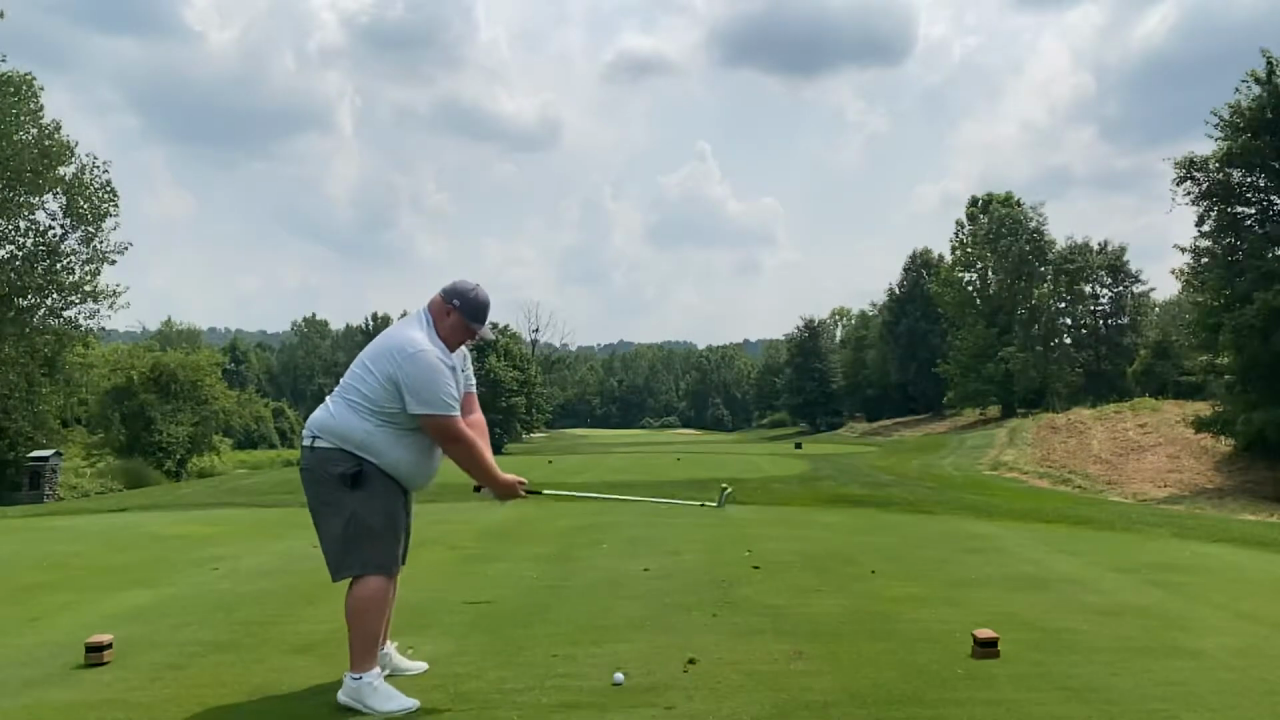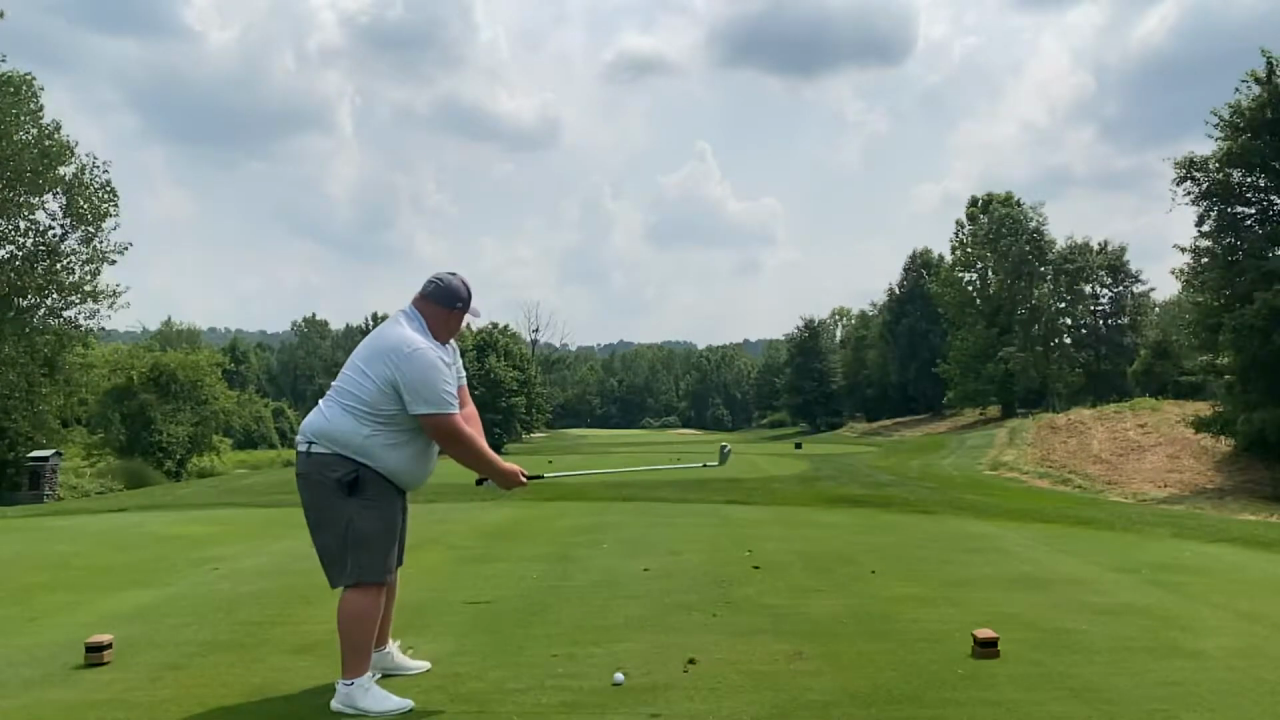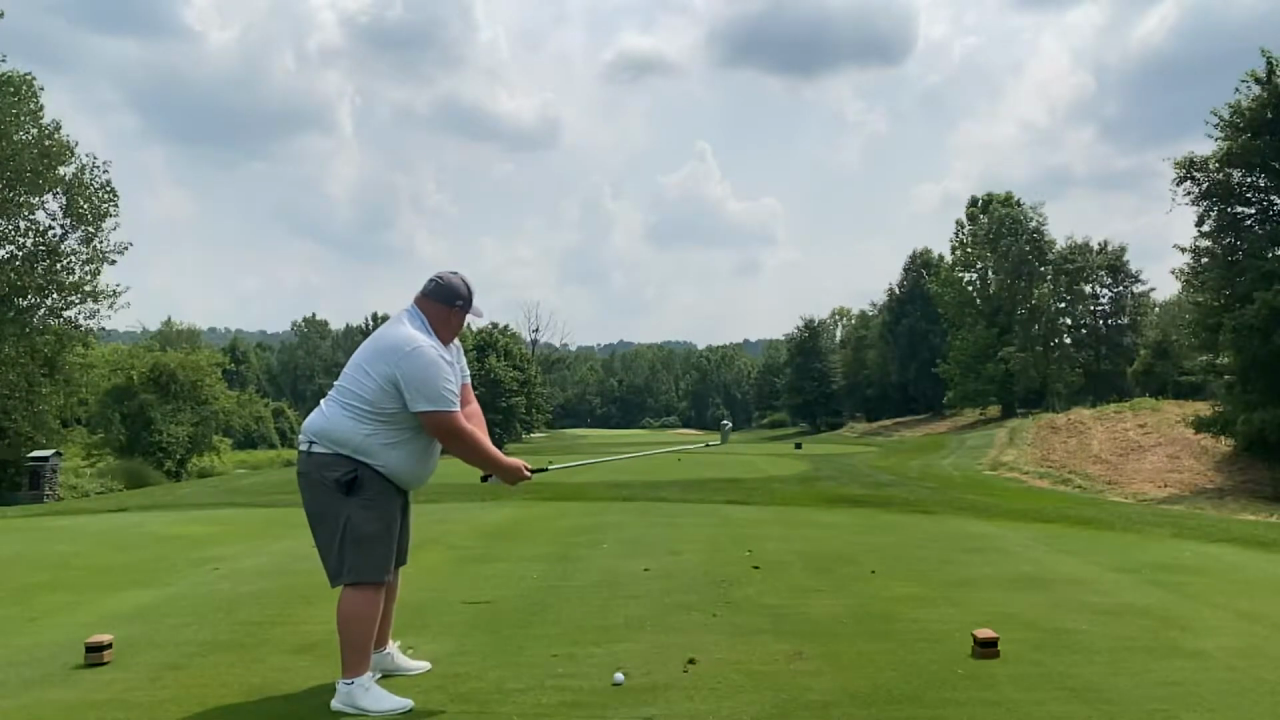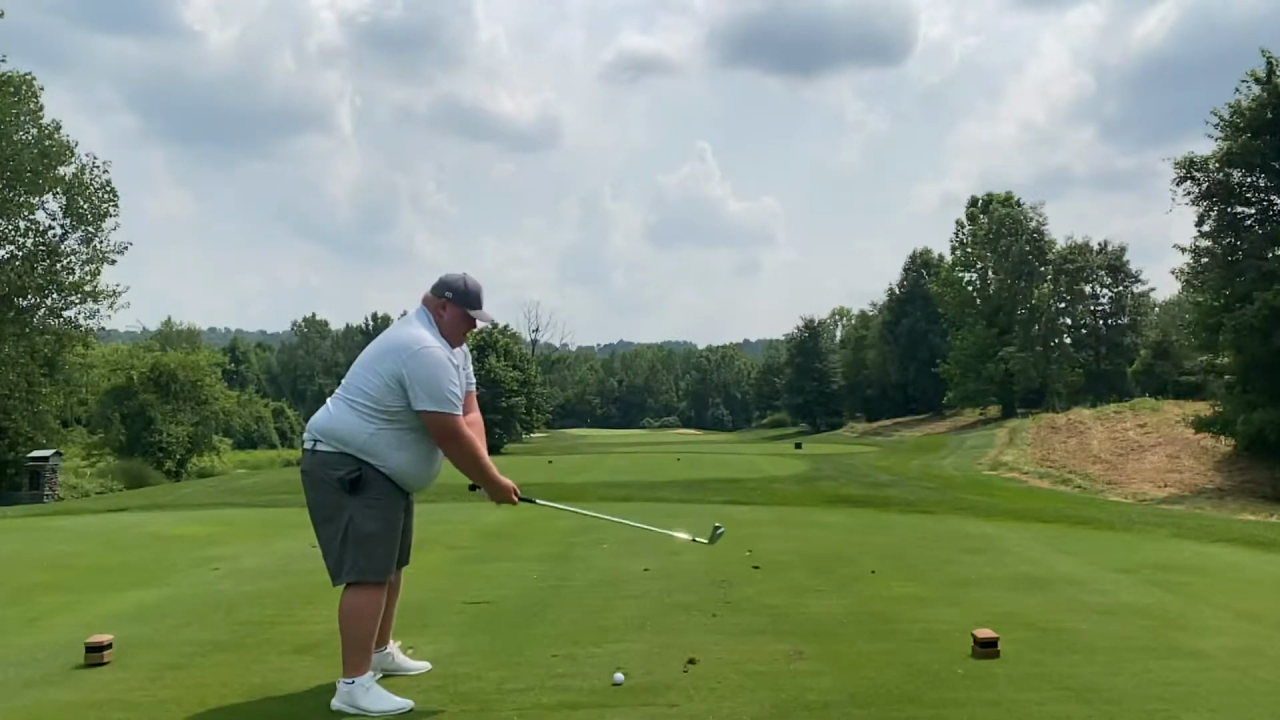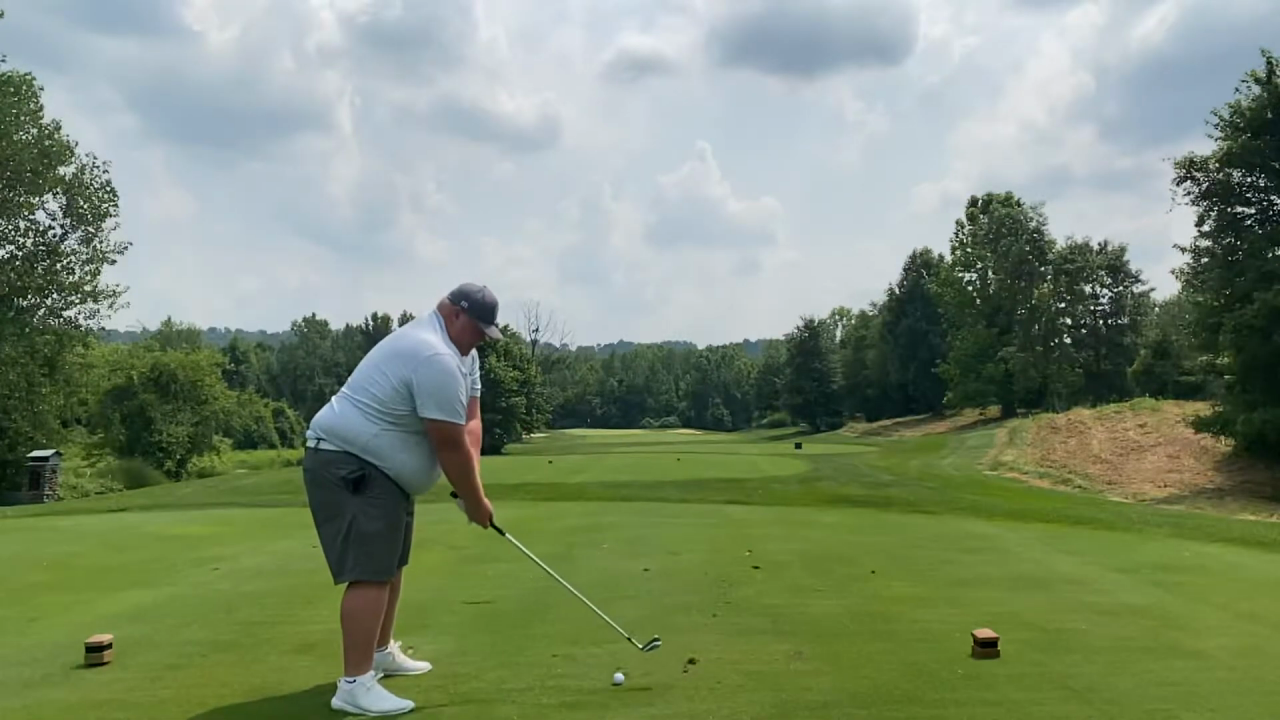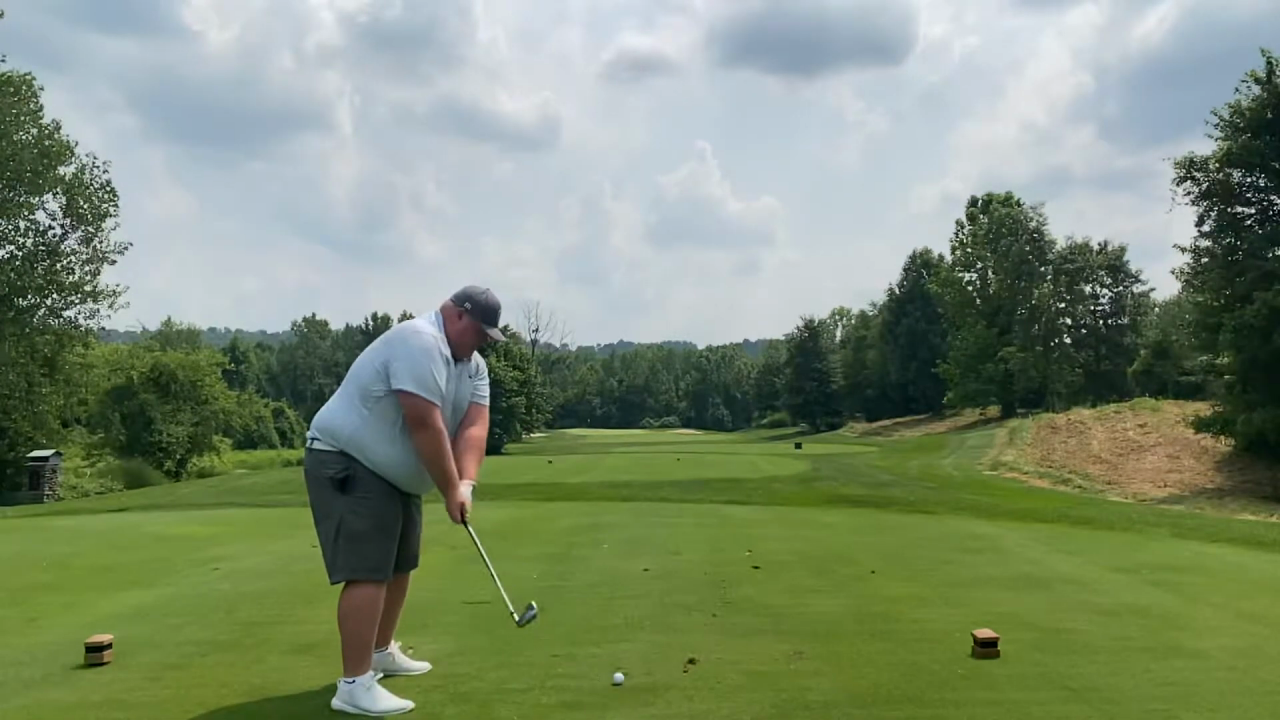
dt=0.5s
person 1, frame 1
left shoulder: (449, 346)
right shoulder: (420, 353)
left elbow: (470, 416)
right elbow: (451, 436)
left wrist: (491, 471)
right wrist: (496, 481)
left hip: (376, 466)
right hip: (345, 462)
left knee: (387, 562)
right knee: (374, 566)
left ankle: (377, 652)
right ankle: (361, 680)
person 1, frame 2
left shoulder: (436, 342)
right shoulder: (416, 354)
left elbow: (463, 409)
right elbow: (450, 434)
left wrist: (488, 460)
right wrist: (498, 470)
left hip: (371, 468)
right hip: (343, 467)
left knee: (385, 564)
right knee: (366, 573)
left ankle: (379, 652)
person 1, frame 3
left shoulder: (439, 342)
right shoulder: (417, 352)
left elbow: (467, 407)
right elbow: (452, 432)
left wrist: (492, 456)
right wrist: (501, 466)
left hip: (374, 468)
right hip: (342, 467)
left knee: (386, 564)
right knee: (365, 573)
left ankle: (378, 652)
person 1, frame 4
left shoulder: (451, 346)
right shoulder: (425, 352)
left elbow: (469, 416)
right elbow: (450, 436)
left wrist: (484, 472)
right wrist: (493, 483)
left hip: (380, 469)
right hip: (346, 466)
left knee: (389, 564)
right knee: (368, 572)
left ankle: (380, 652)
person 1, frame 5
left shoulder: (460, 352)
right shoulder: (435, 359)
left elbow: (469, 424)
right elbow: (450, 445)
left wrist: (470, 488)
right wrist: (475, 501)
left hip: (378, 468)
right hip: (347, 465)
left knee: (388, 565)
right knee: (370, 572)
left ankle: (381, 652)
right ankle: (354, 685)
person 1, frame 6
left shoulder: (473, 365)
right shoulder: (418, 343)
left elbow: (474, 427)
right elbow: (423, 425)
left wrist: (466, 485)
right wrist: (449, 487)
left hip: (396, 476)
right hip: (349, 467)
left knee: (397, 566)
right knee: (367, 571)
left ankle: (381, 652)
right ankle: (354, 684)
